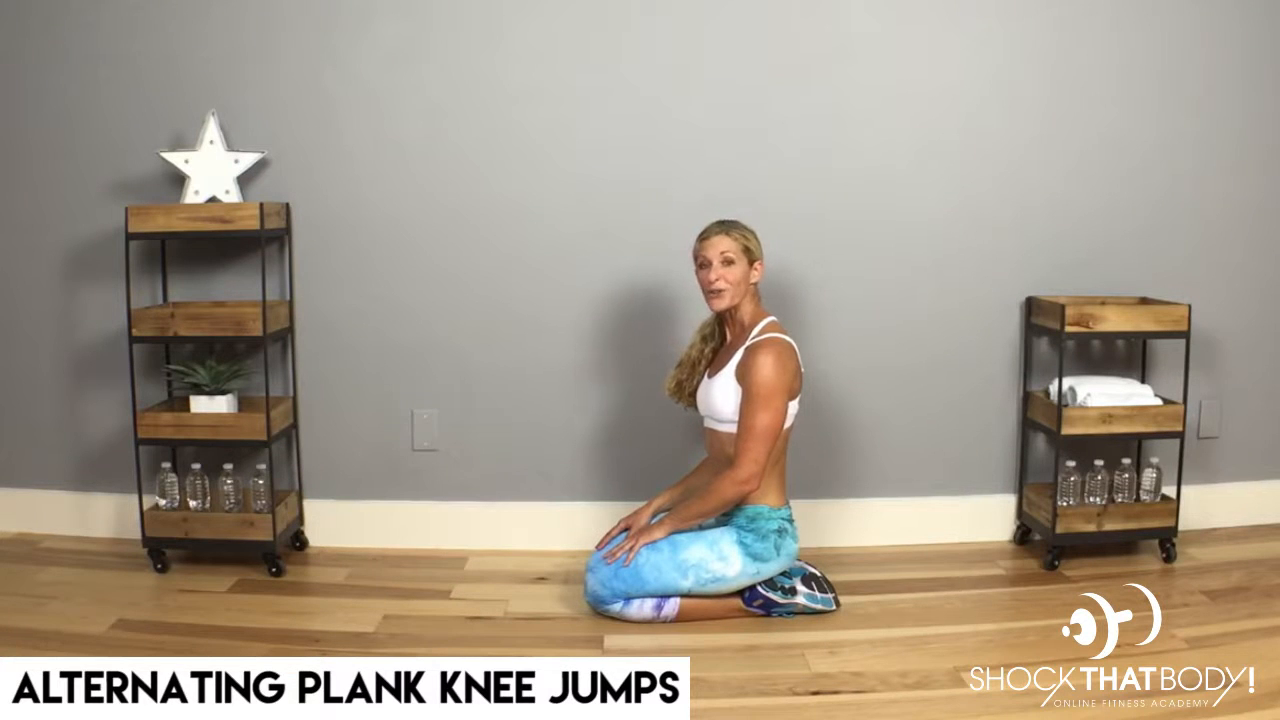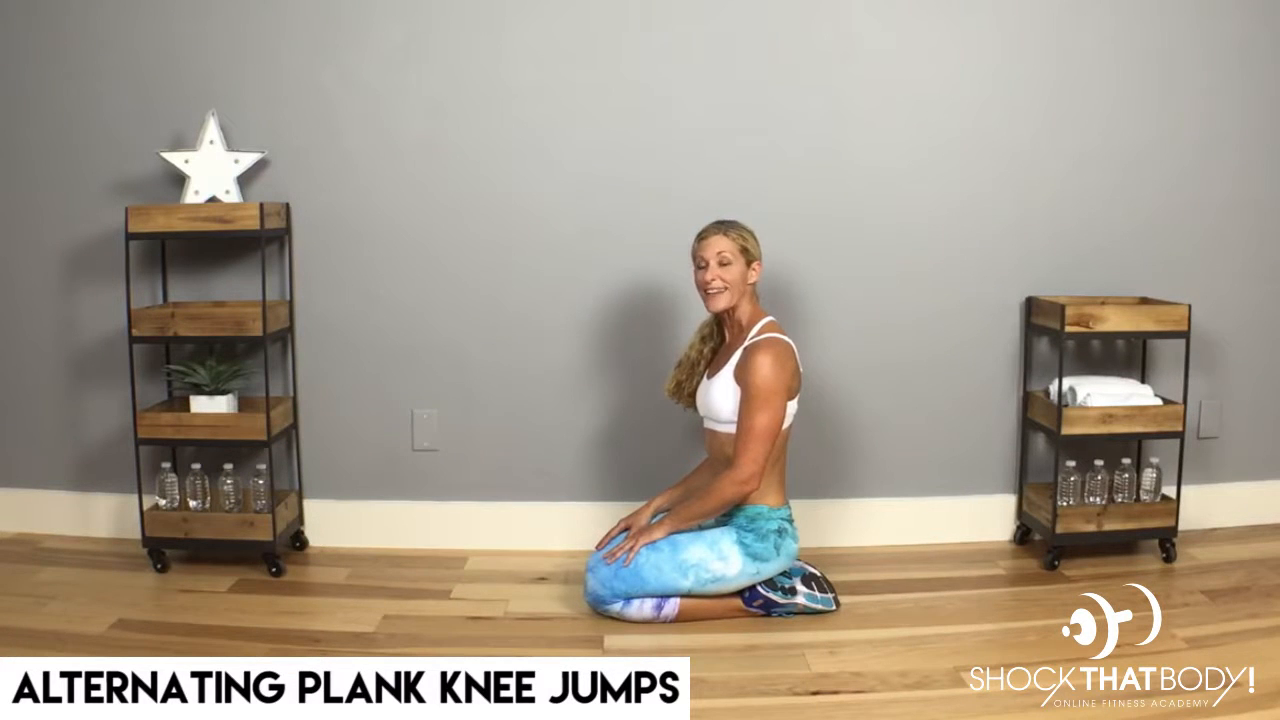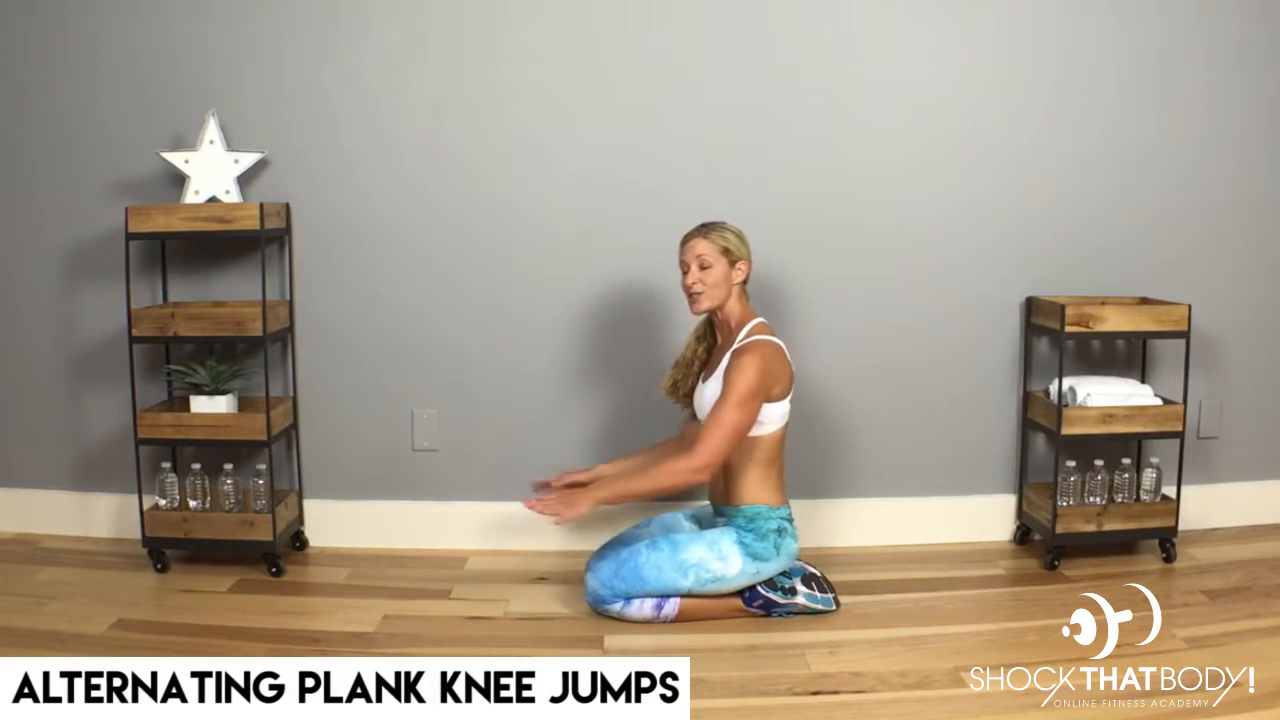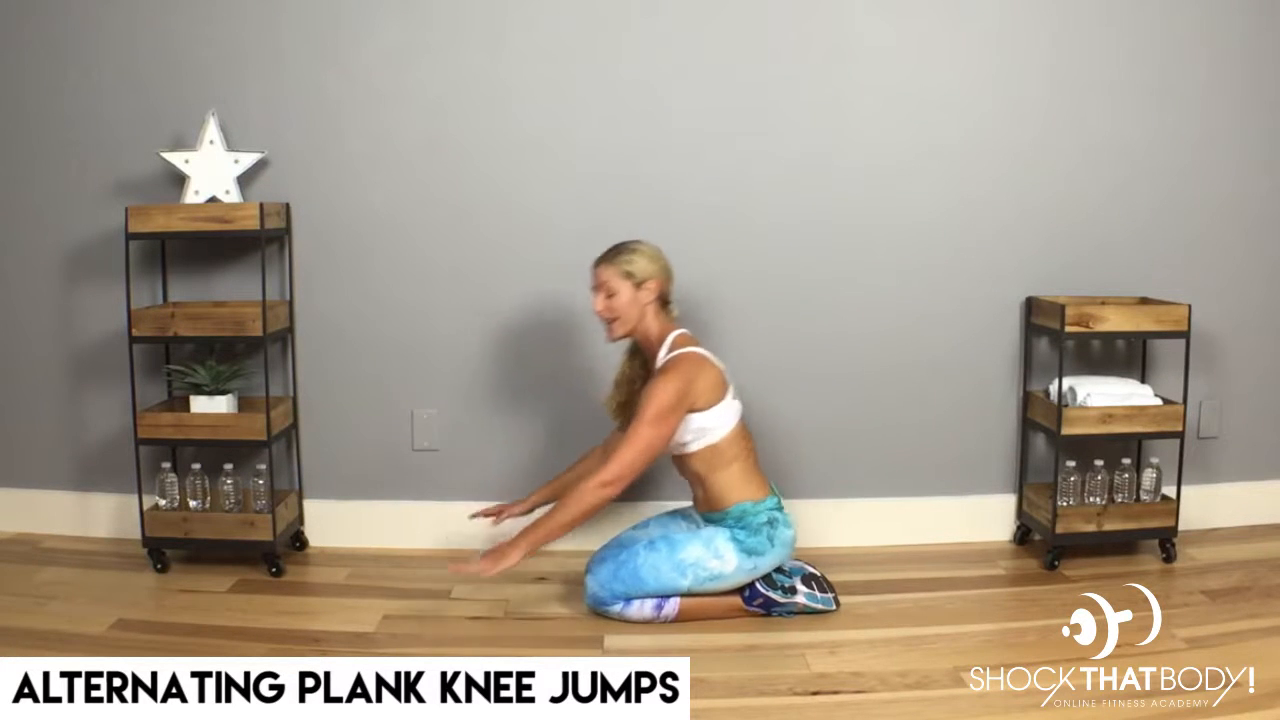
dt=0.4s
person 1, frame 1
left shoulder: (767, 353)
right shoulder: (723, 341)
left elbow: (744, 476)
left wrist: (665, 524)
right wrist: (654, 507)
left hip: (756, 533)
right hip: (727, 518)
left knee: (603, 584)
right knee: (607, 558)
left ankle: (759, 599)
right ankle: (771, 577)
person 1, frame 2
left shoulder: (765, 353)
right shoulder: (722, 342)
left elbow: (744, 476)
left wrist: (664, 524)
right wrist: (653, 507)
left hip: (756, 533)
right hip: (727, 519)
left knee: (603, 584)
right knee: (609, 557)
left ankle: (758, 598)
right ankle: (768, 577)
person 1, frame 3
left shoulder: (756, 355)
right shoulder: (716, 343)
left elbow: (698, 466)
right elbow: (687, 443)
left wrist: (594, 496)
right wrist: (598, 473)
left hip: (756, 534)
right hip: (723, 519)
left knee: (606, 585)
right knee: (606, 559)
left ankle: (761, 596)
right ankle: (757, 575)
person 1, frame 4
left shoulder: (680, 371)
right shoulder: (652, 358)
left elbow: (610, 479)
right elbow: (612, 450)
left wrist: (519, 546)
right wrist: (530, 501)
left hip: (748, 532)
right hip: (713, 521)
left knee: (605, 587)
right knee: (605, 566)
left ankle: (758, 596)
right ankle: (758, 573)
